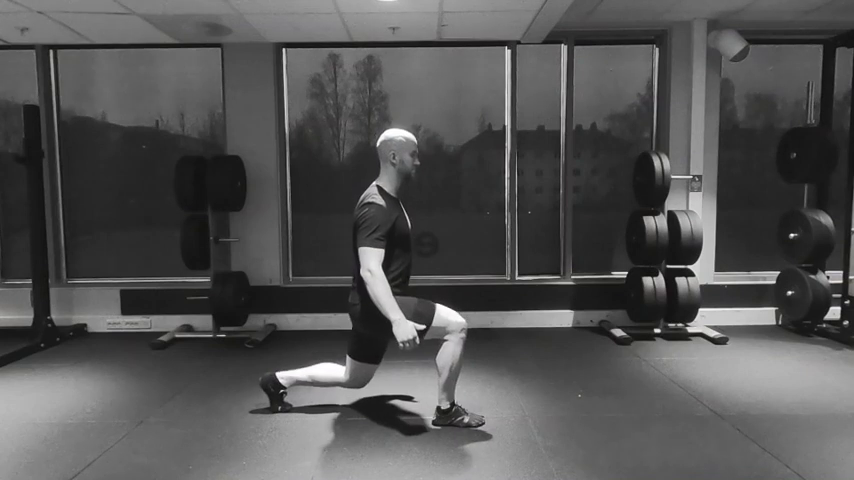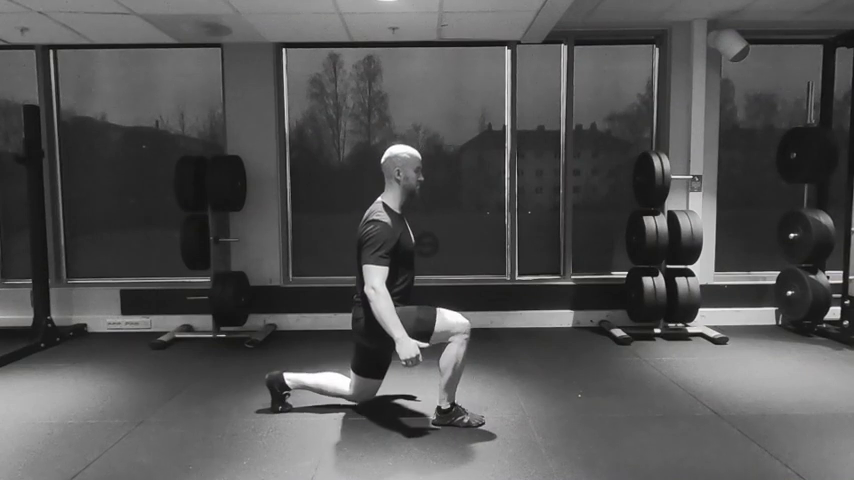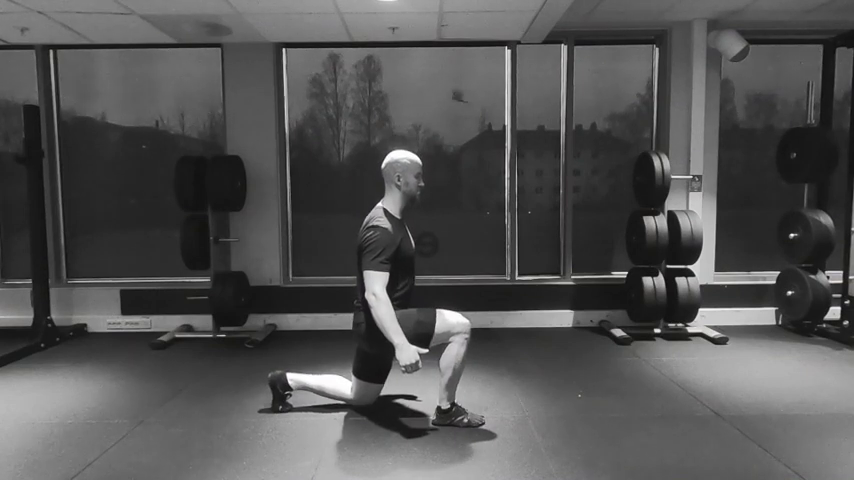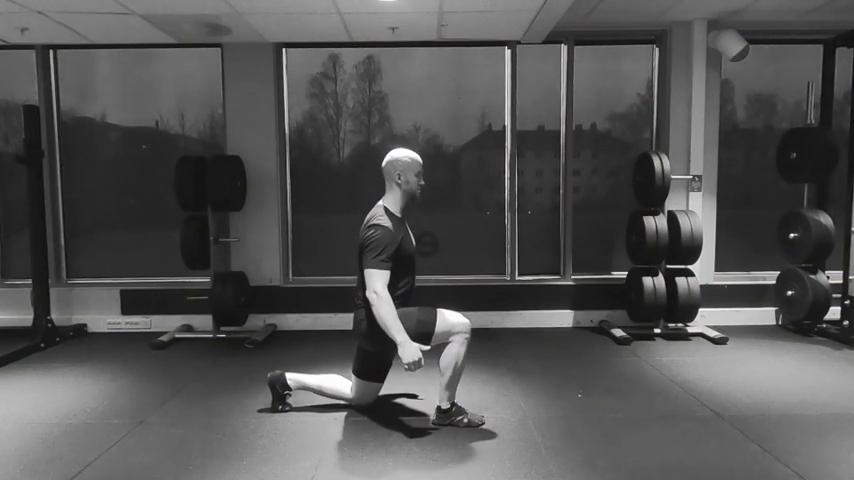
dt=0.3s
person 1, frame 1
left shoulder: (387, 199)
right shoulder: (377, 208)
right elbow: (369, 271)
left wrist: (395, 315)
right wrist: (398, 321)
left hip: (372, 306)
right hip: (377, 306)
left knee: (352, 378)
right knee: (456, 327)
left ankle: (278, 380)
right ankle: (446, 409)
person 1, frame 2
left shoulder: (390, 215)
right shoulder: (381, 225)
right elbow: (373, 288)
left wrist: (396, 331)
right wrist: (401, 338)
left hip: (377, 320)
right hip: (379, 319)
left knee: (357, 392)
right knee: (460, 328)
left ankle: (283, 381)
right ankle: (446, 410)
person 1, frame 3
left shoulder: (390, 220)
right shoulder: (381, 230)
right elbow: (374, 295)
left wrist: (397, 337)
right wrist: (401, 344)
left hip: (378, 324)
right hip: (381, 324)
left knee: (359, 396)
right knee: (460, 328)
left ankle: (286, 381)
right ankle: (446, 409)
person 1, frame 4
left shoulder: (391, 218)
right shoulder: (382, 229)
right elbow: (375, 293)
left wrist: (400, 335)
right wrist: (403, 342)
left hip: (377, 323)
right hip: (381, 322)
left knee: (359, 395)
right knee: (460, 327)
left ankle: (285, 380)
right ankle: (446, 410)
